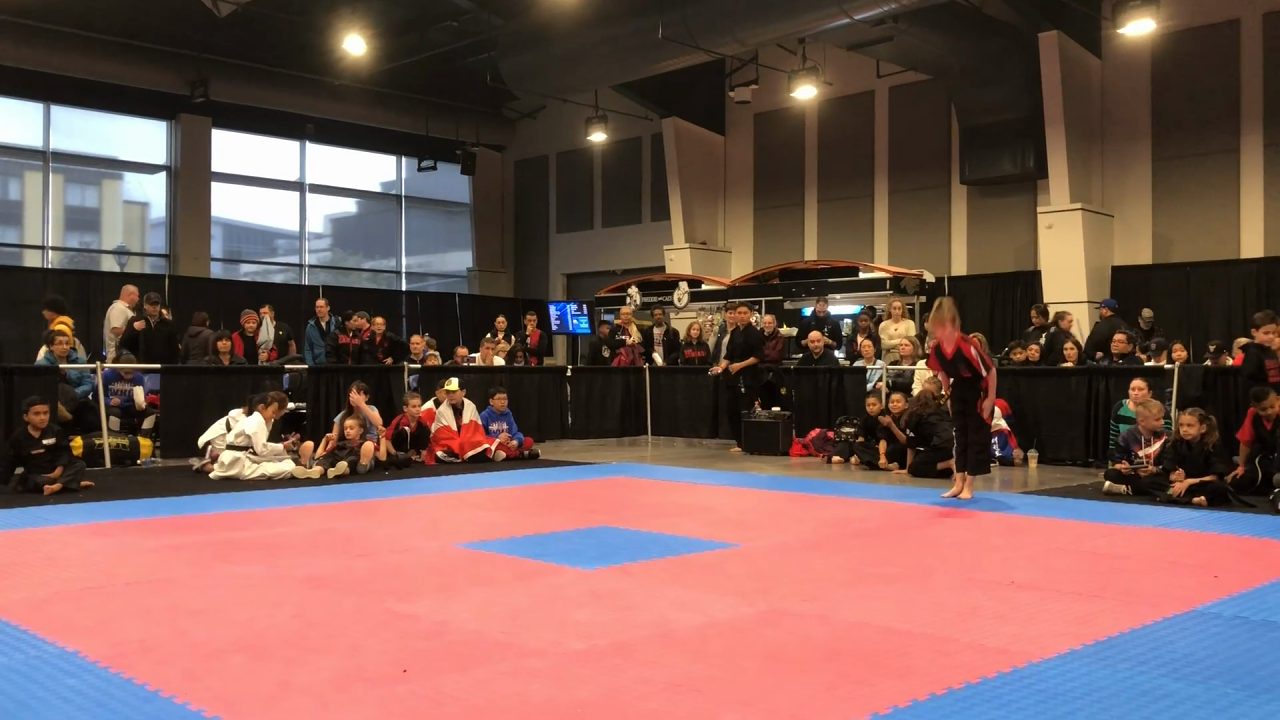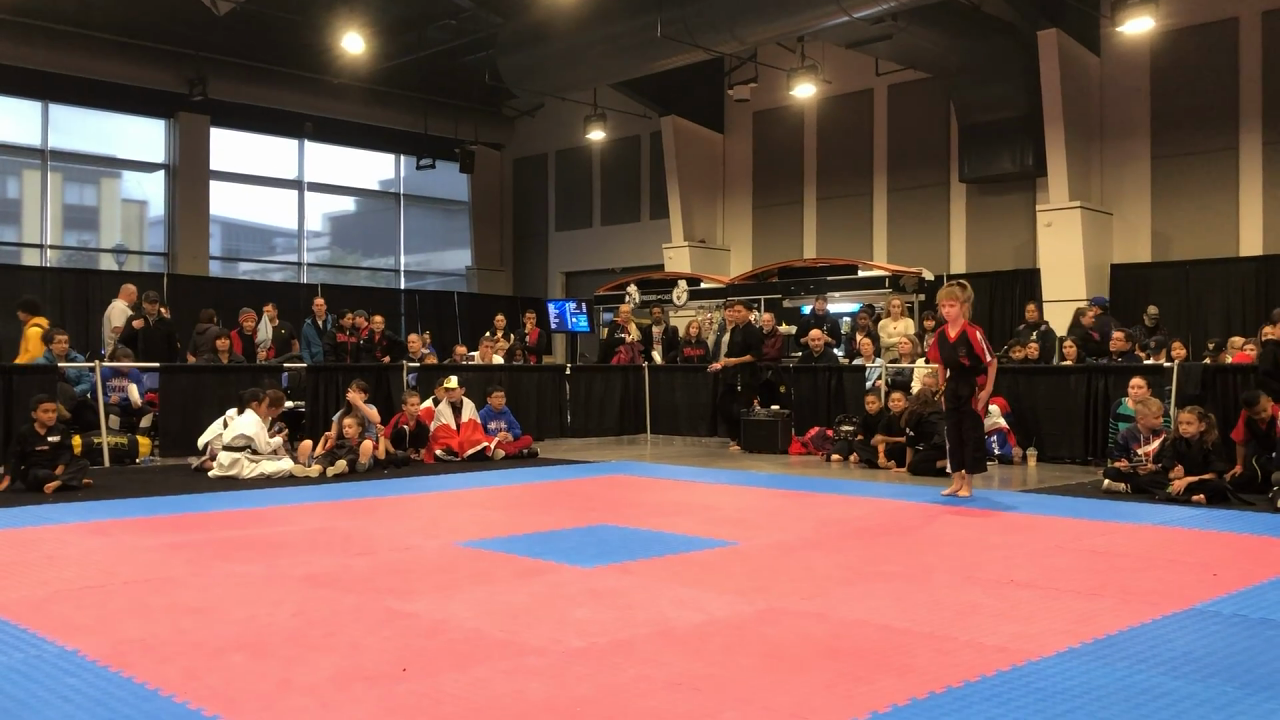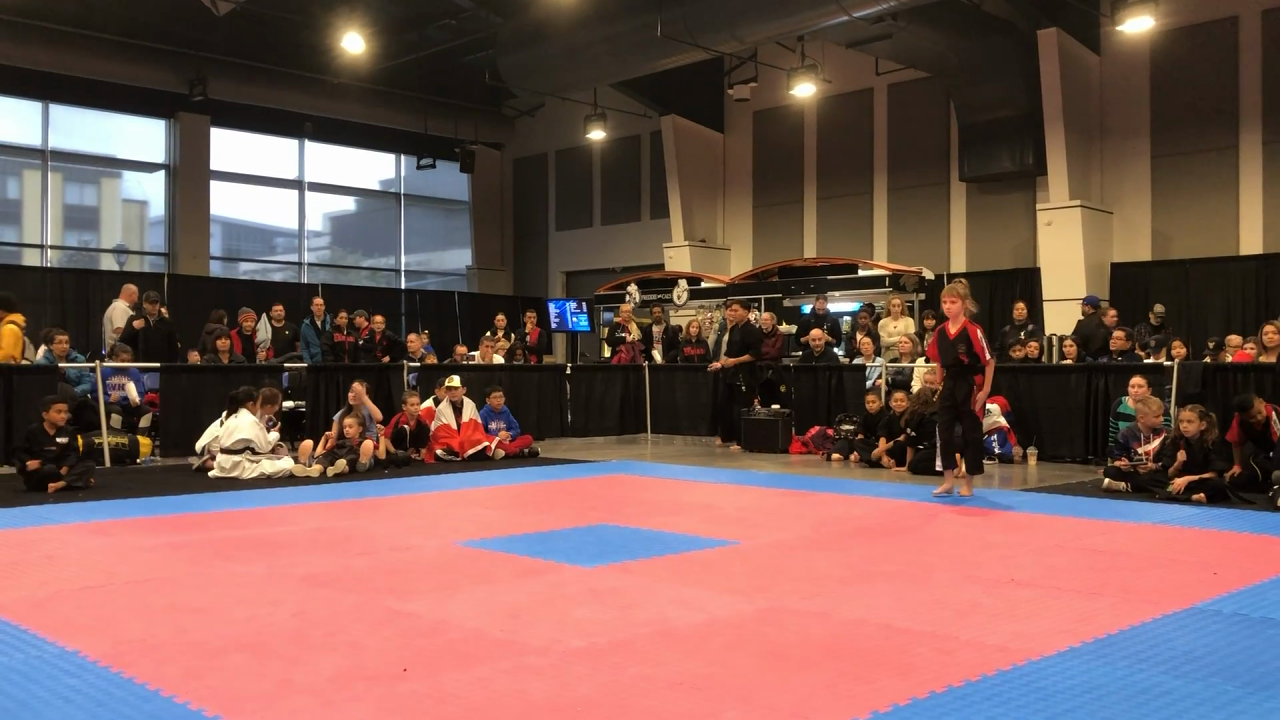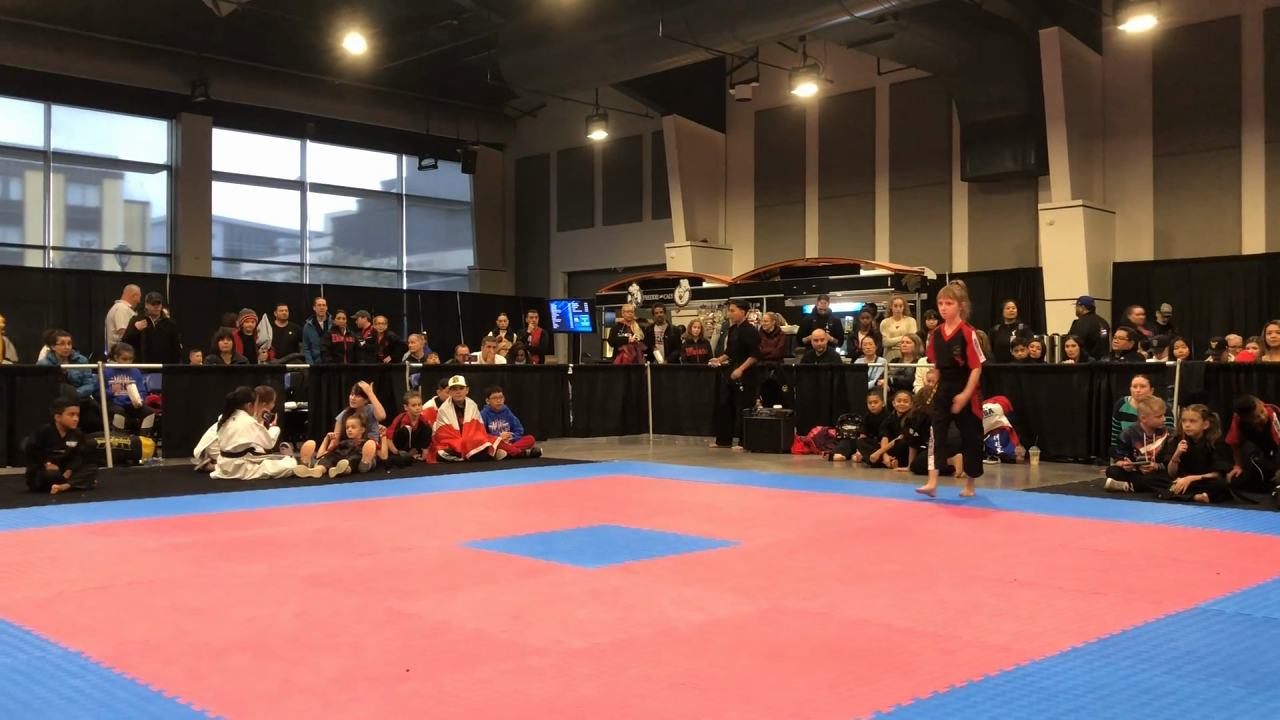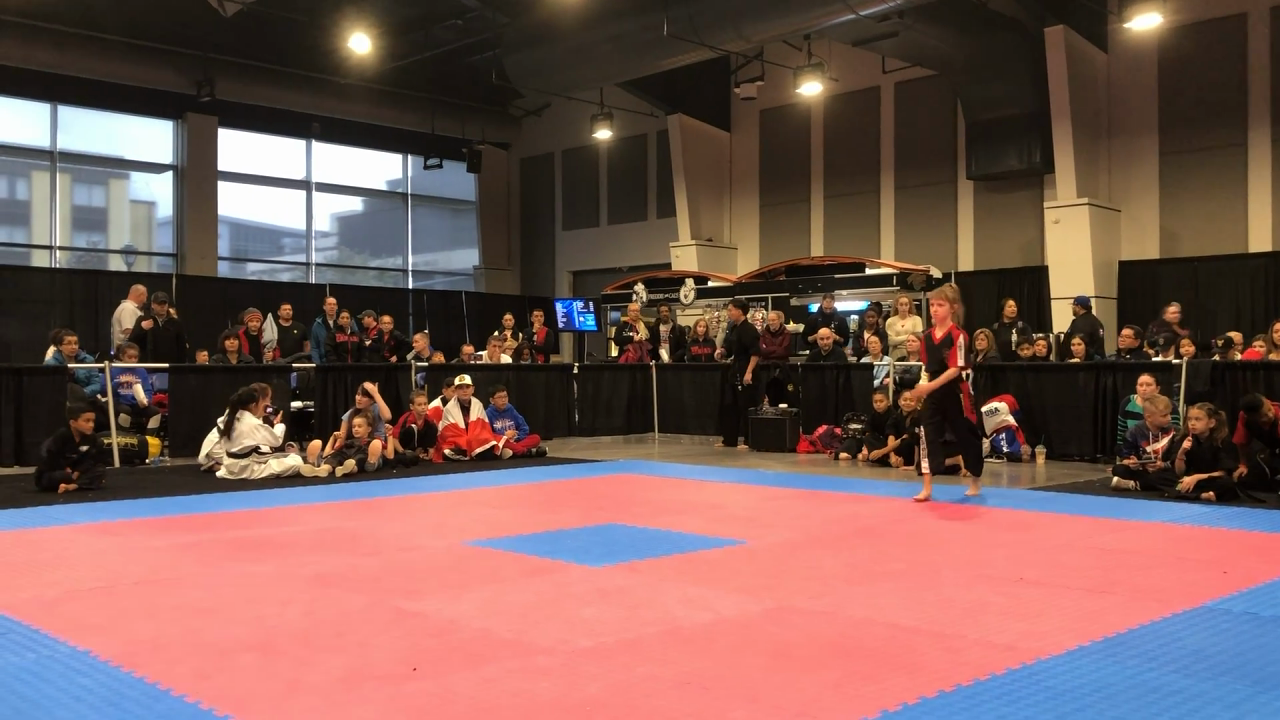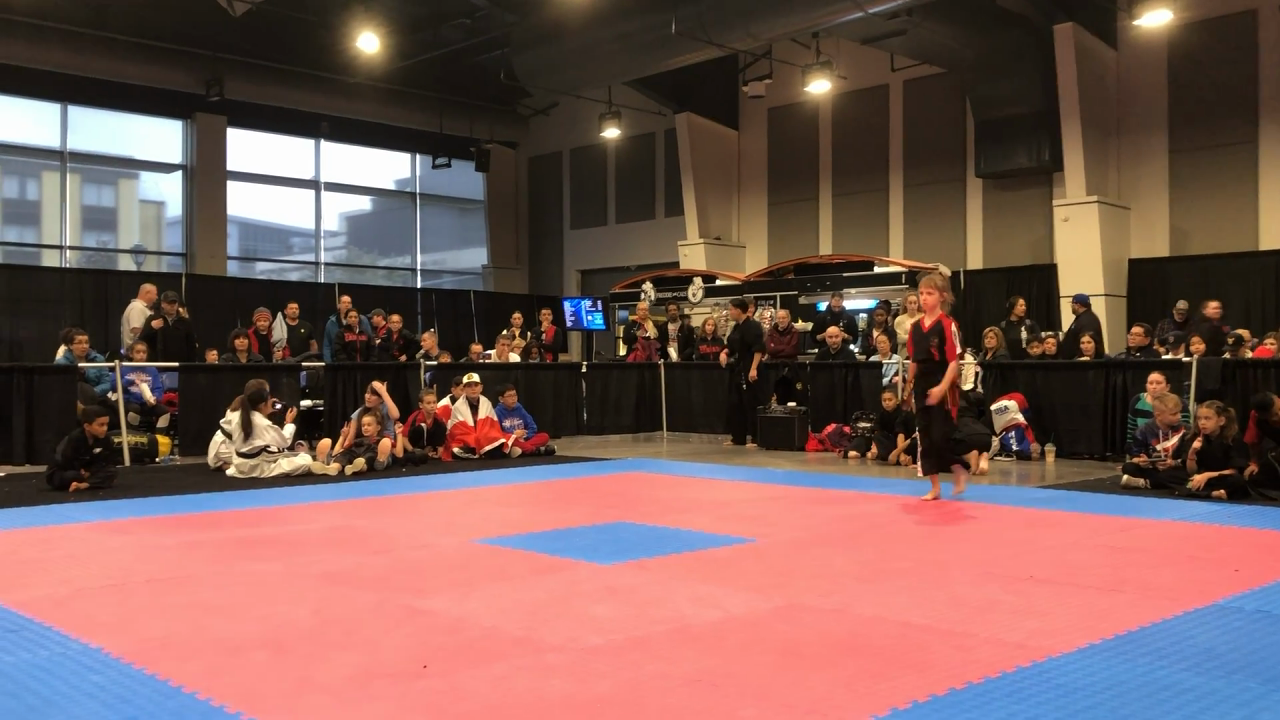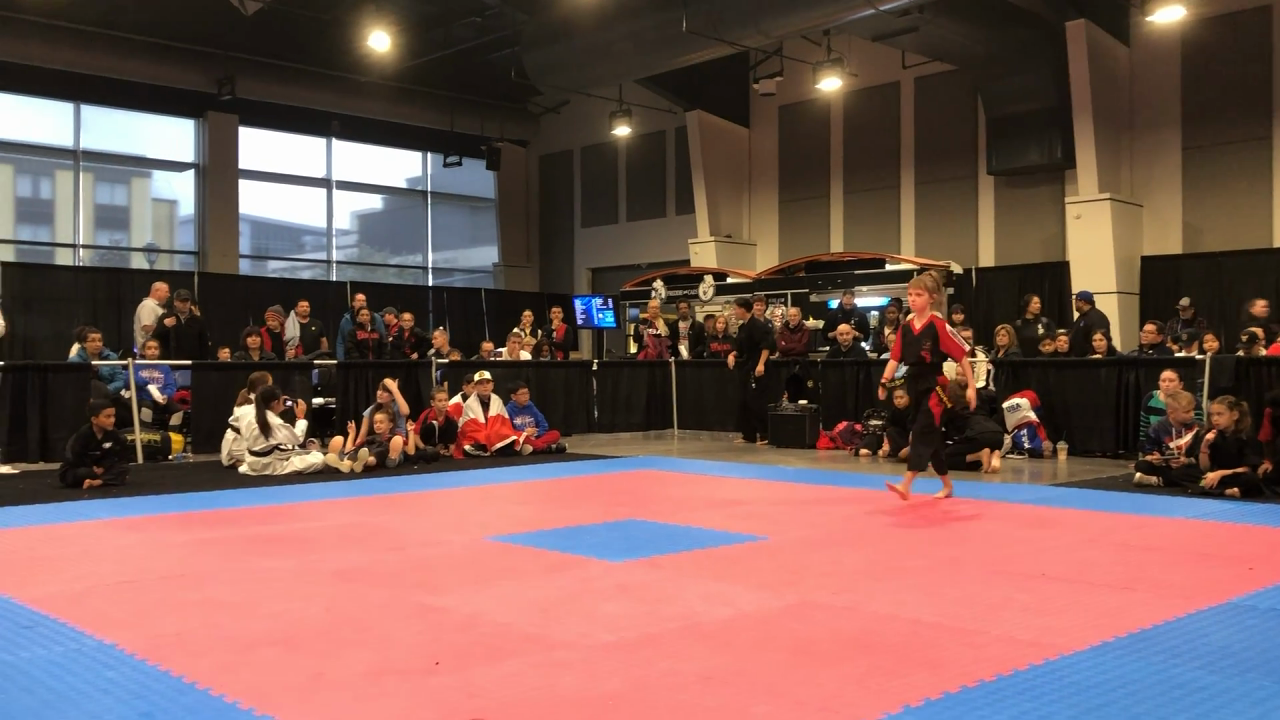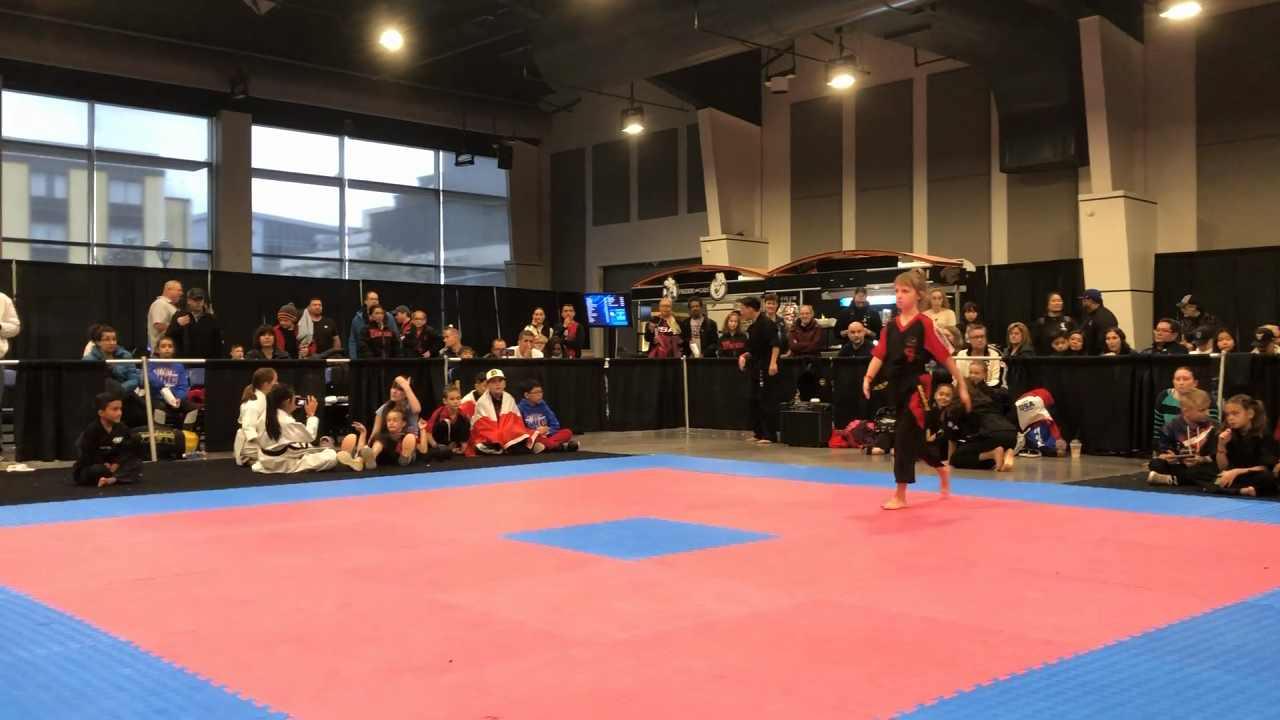
dt=0.2s
person 1, frame 1
left shoulder: (968, 346)
right shoulder: (936, 348)
left elbow: (990, 371)
left wrist: (990, 399)
right wrist: (948, 395)
left hip: (978, 395)
right hip: (958, 394)
left knee: (976, 437)
right knee: (960, 436)
left ankle: (968, 485)
right ankle: (959, 483)
person 1, frame 2
left shoulder: (973, 333)
right shoulder: (940, 335)
left elbow: (992, 362)
left wrist: (987, 391)
right wrist: (943, 388)
left hip: (973, 388)
right hip: (953, 387)
left knee: (971, 435)
right knee: (952, 433)
left ankle: (967, 483)
right ankle: (957, 481)
person 1, frame 3
left shoulder: (973, 331)
right shoulder: (940, 332)
left elbow: (989, 362)
left wrist: (985, 391)
right wrist: (940, 386)
left hip: (970, 386)
right hip: (949, 385)
left knee: (971, 435)
right knee: (944, 431)
left ankle: (968, 483)
right ankle: (948, 481)
person 1, frame 4
left shoulder: (968, 333)
right shoulder: (936, 333)
left elbow: (977, 367)
left wrist: (967, 393)
right wrist: (936, 388)
left hip: (964, 389)
right hip: (944, 387)
left knee: (971, 436)
right knee: (936, 432)
left ankle: (970, 483)
right ankle: (932, 482)
person 1, frame 5
left shoulder: (957, 336)
right shoulder: (928, 336)
left elbow: (956, 369)
left wrist: (931, 386)
right wrist: (928, 388)
left hip: (955, 392)
right hip: (934, 393)
left knee: (966, 437)
right knee: (928, 435)
left ankle: (975, 482)
right ankle: (927, 488)
person 1, frame 6
left shoulder: (947, 325)
right shoulder: (916, 326)
left elbow: (954, 360)
left wrist: (942, 387)
right wrist: (910, 383)
left hip: (942, 385)
right hip: (922, 384)
left knee: (940, 434)
right knee: (925, 435)
left ankle: (959, 471)
right ankle: (934, 487)
person 1, frame 7
left shoulder: (939, 326)
right shoulder: (906, 328)
left elbow: (962, 356)
right elbow: (895, 358)
left wrist: (971, 387)
right wrist: (885, 381)
left hip: (933, 385)
right hip: (914, 385)
left knee: (921, 433)
right knee: (930, 436)
left ankle: (905, 485)
right ankle: (947, 485)
person 1, frame 8
left shoulder: (925, 325)
right shoulder: (890, 327)
left elbow: (946, 357)
right elbow: (879, 356)
left wrist: (962, 387)
right wrist: (868, 378)
left hip: (917, 385)
right hip: (897, 385)
left knee: (906, 438)
right knee: (914, 439)
left ankle: (900, 495)
right ankle: (944, 472)
